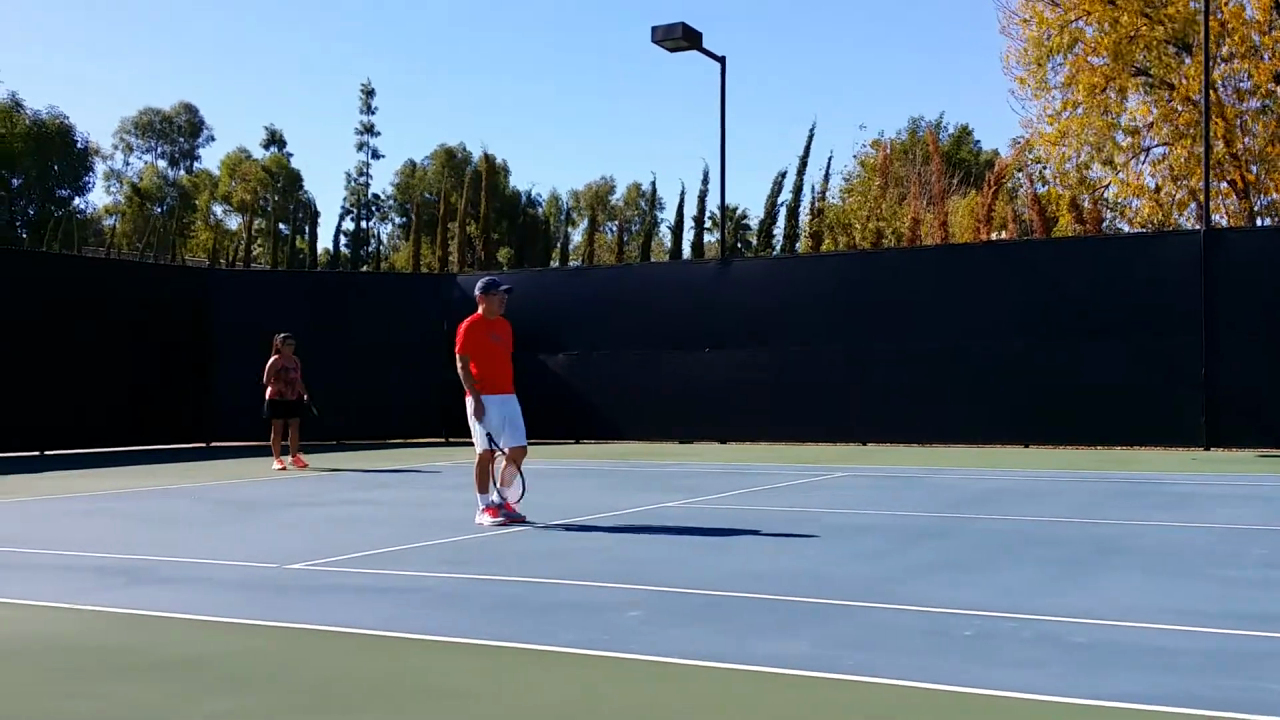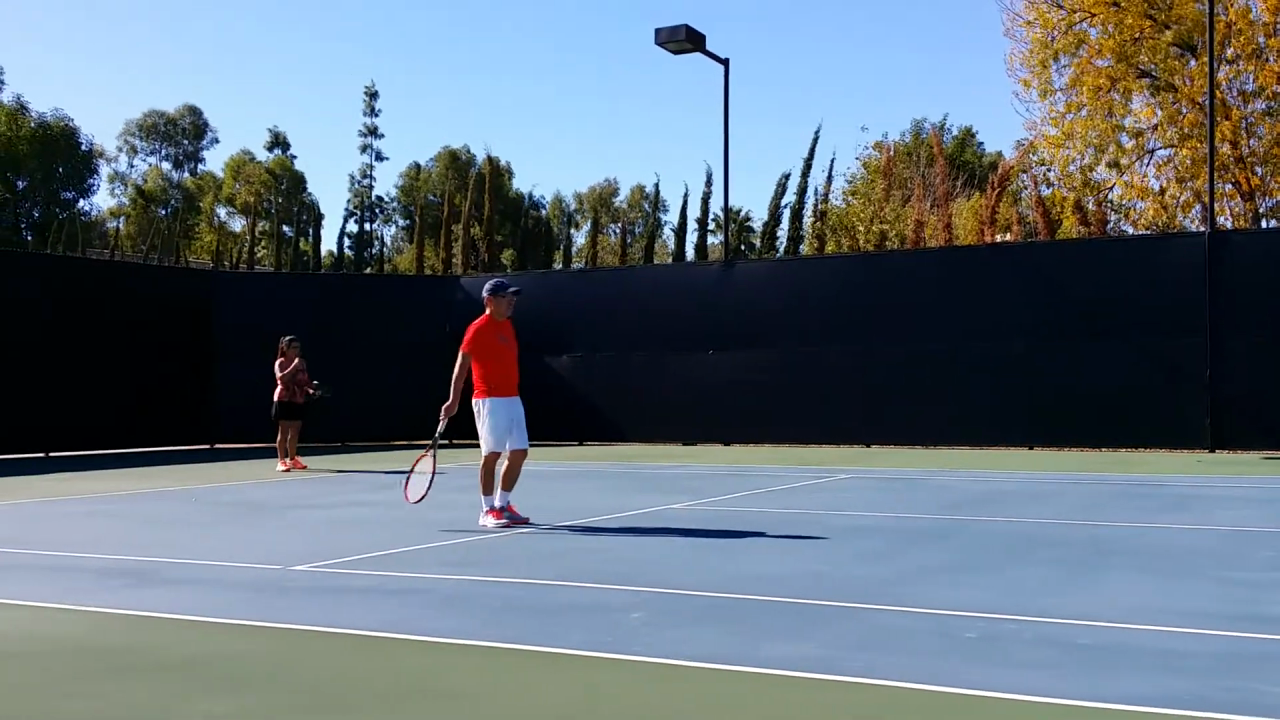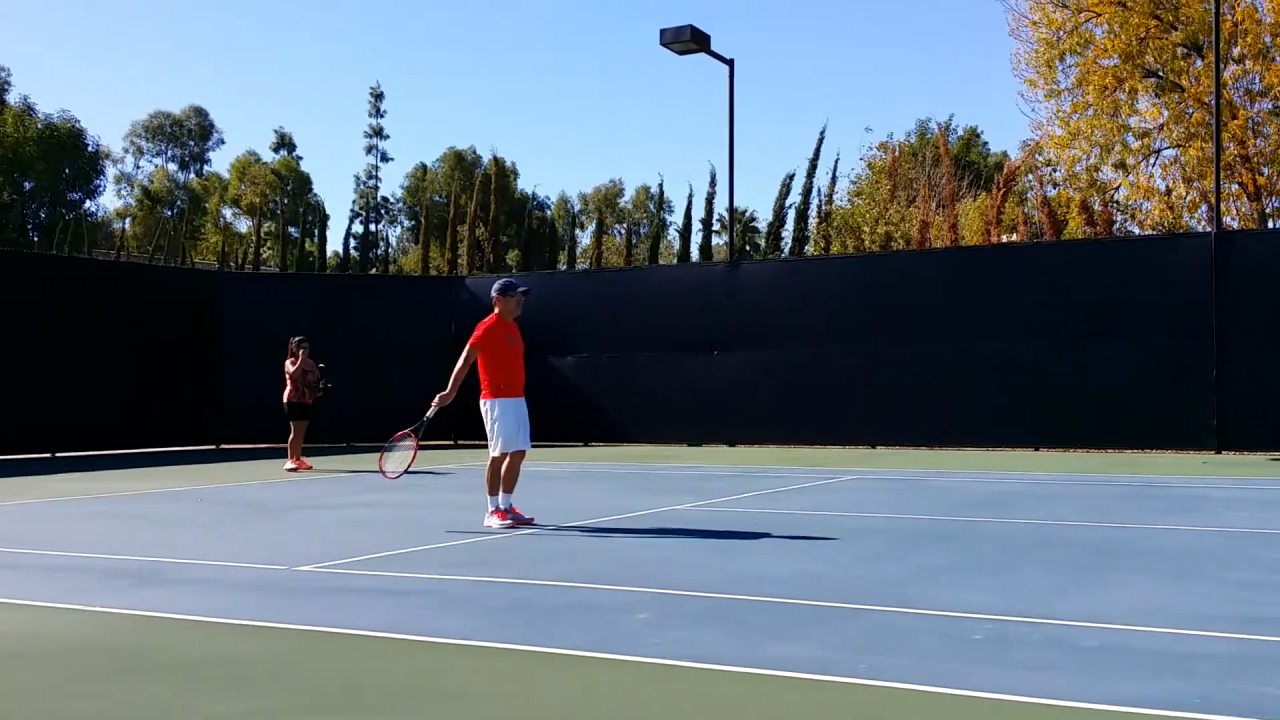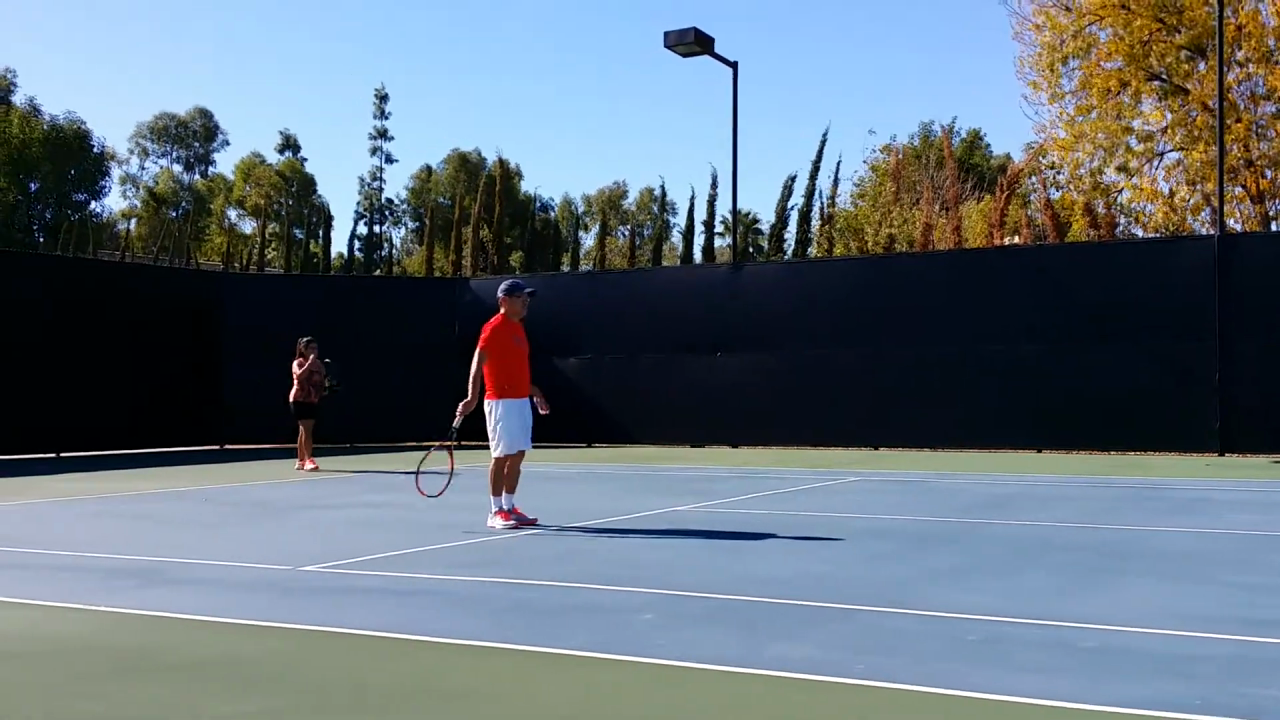
dt=0.2s
person 1, frame 1
left shoulder: (504, 325)
right shoulder: (470, 326)
right elbow: (462, 366)
right wrist: (477, 399)
left hip: (507, 398)
right hip: (484, 401)
left knee: (518, 450)
right knee: (486, 453)
left ankle: (499, 502)
right ankle: (484, 509)
person 1, frame 2
left shoulder: (507, 326)
right shoulder: (479, 328)
right elbow: (462, 364)
right wrist: (453, 400)
left hip: (512, 399)
right hip: (490, 400)
left knee: (519, 453)
right knee: (492, 454)
left ankle: (502, 505)
right ankle: (488, 510)
person 1, frame 3
left shoulder: (512, 326)
right shoulder: (488, 327)
right elbow: (466, 359)
right wrist: (451, 391)
left hip: (517, 399)
right hip: (498, 401)
left knee: (518, 454)
right knee: (499, 455)
left ankle: (506, 507)
right ankle: (493, 511)
person 1, frame 4
left shoulder: (518, 327)
right shoulder: (495, 327)
right elbow: (478, 362)
left wrist: (536, 393)
right wrist: (473, 397)
left hip: (521, 400)
right hip: (502, 401)
left knee: (517, 455)
right knee: (502, 455)
left ankle: (509, 507)
right ankle: (496, 512)
